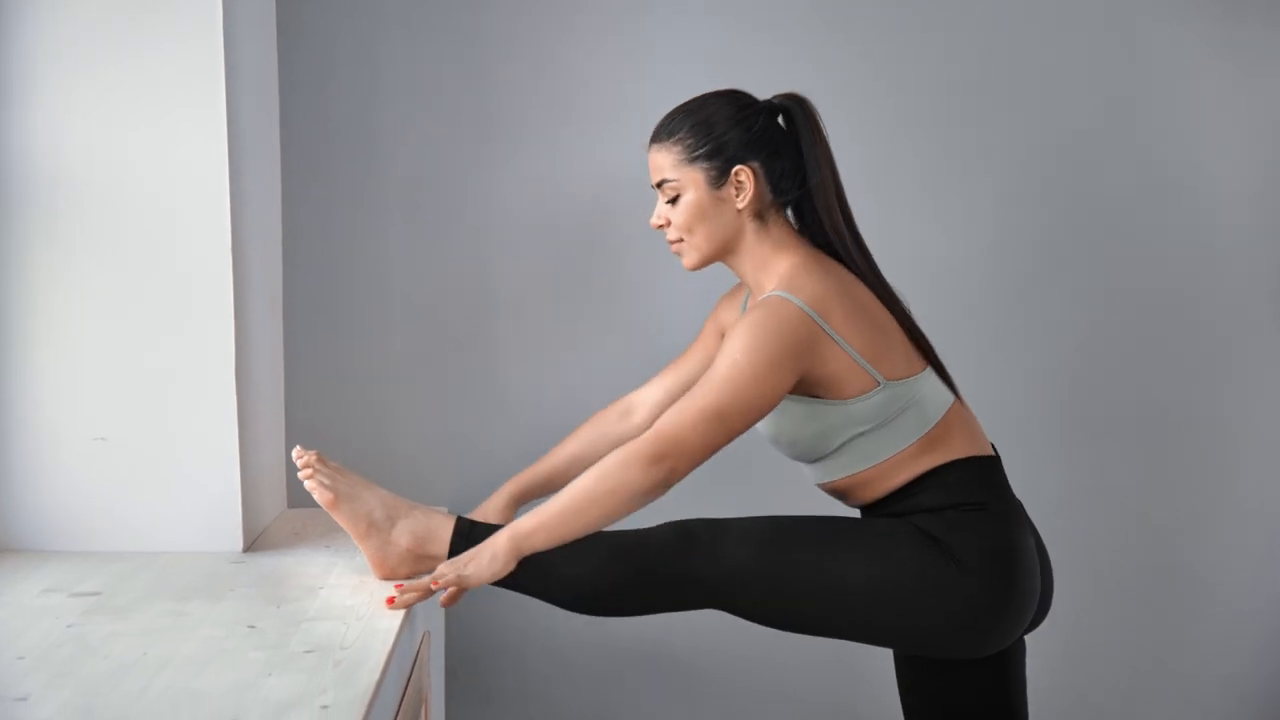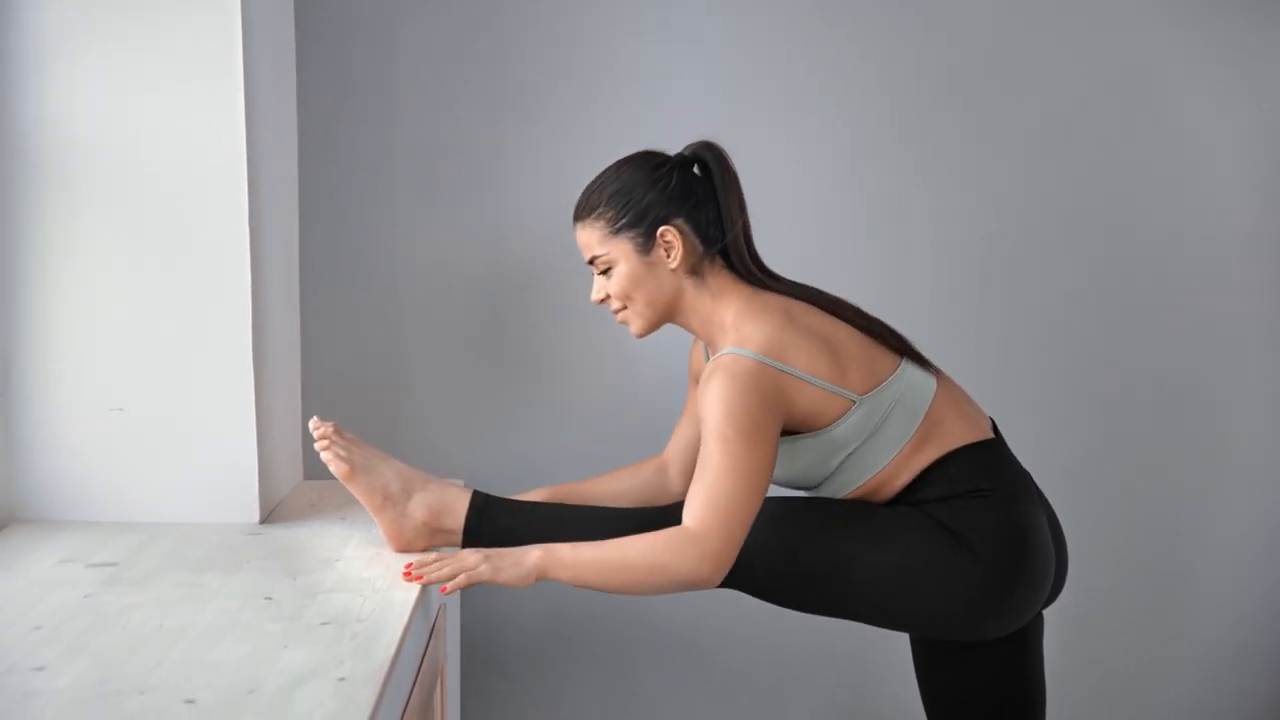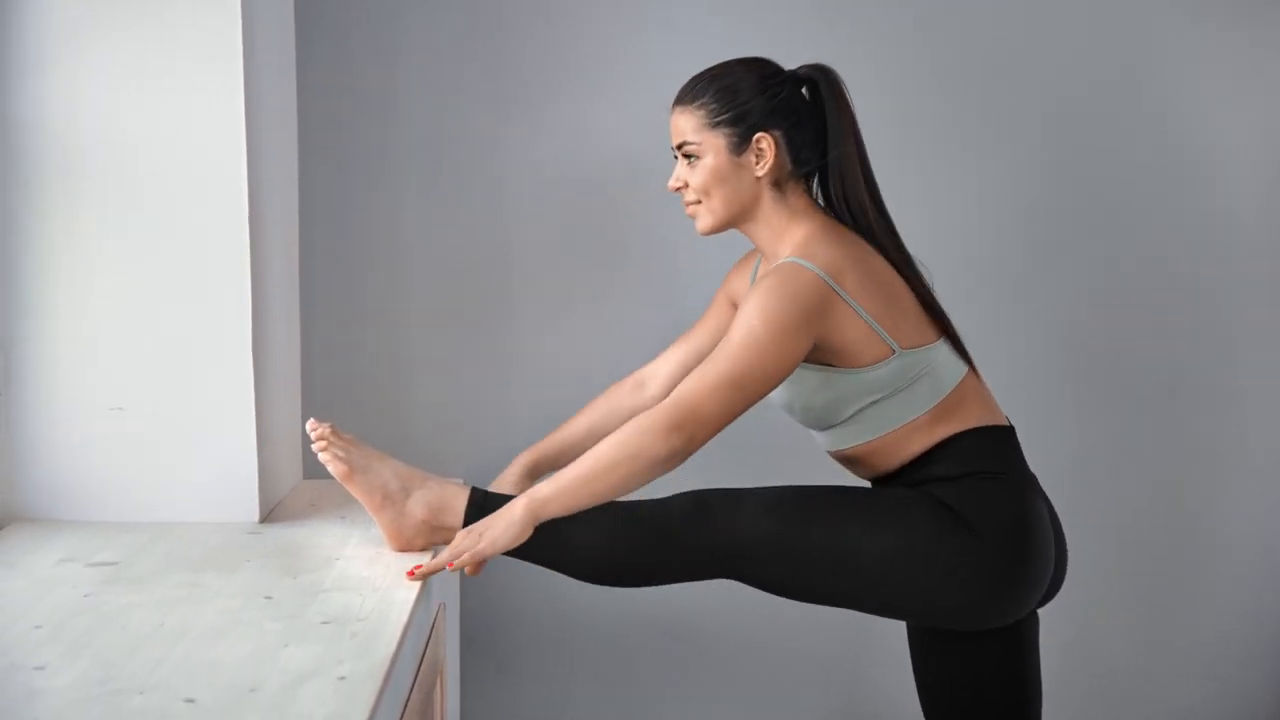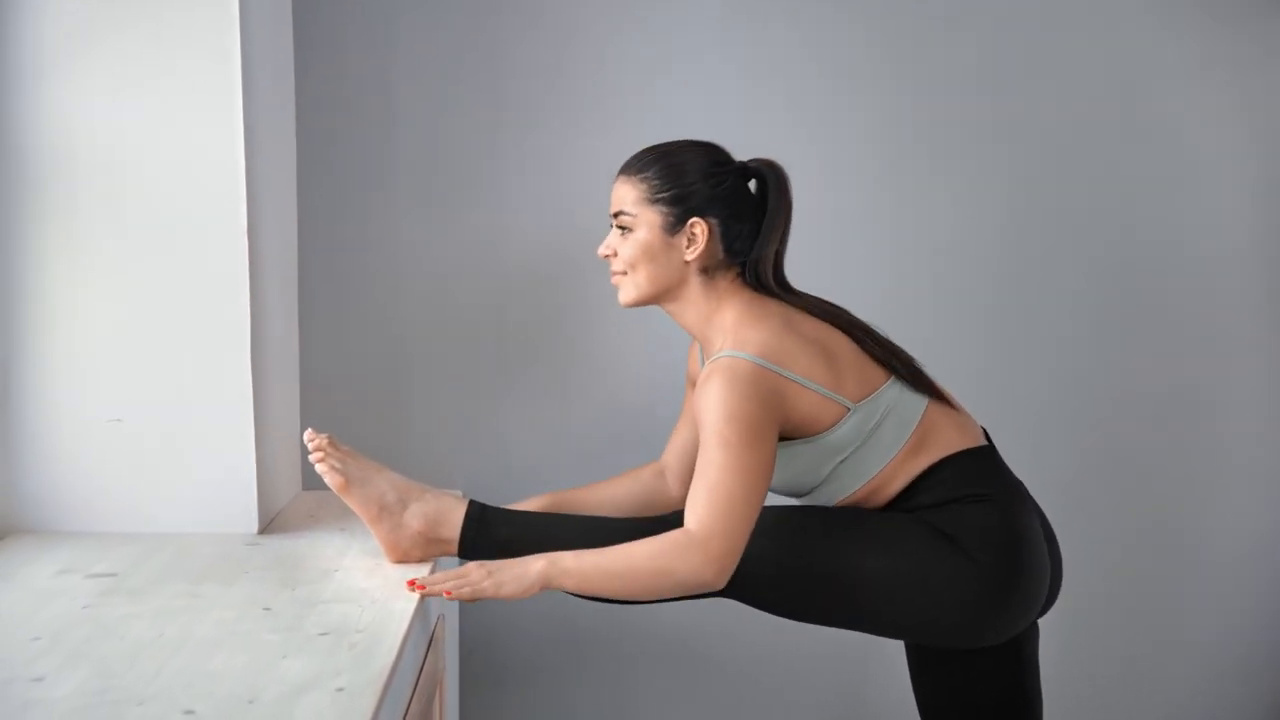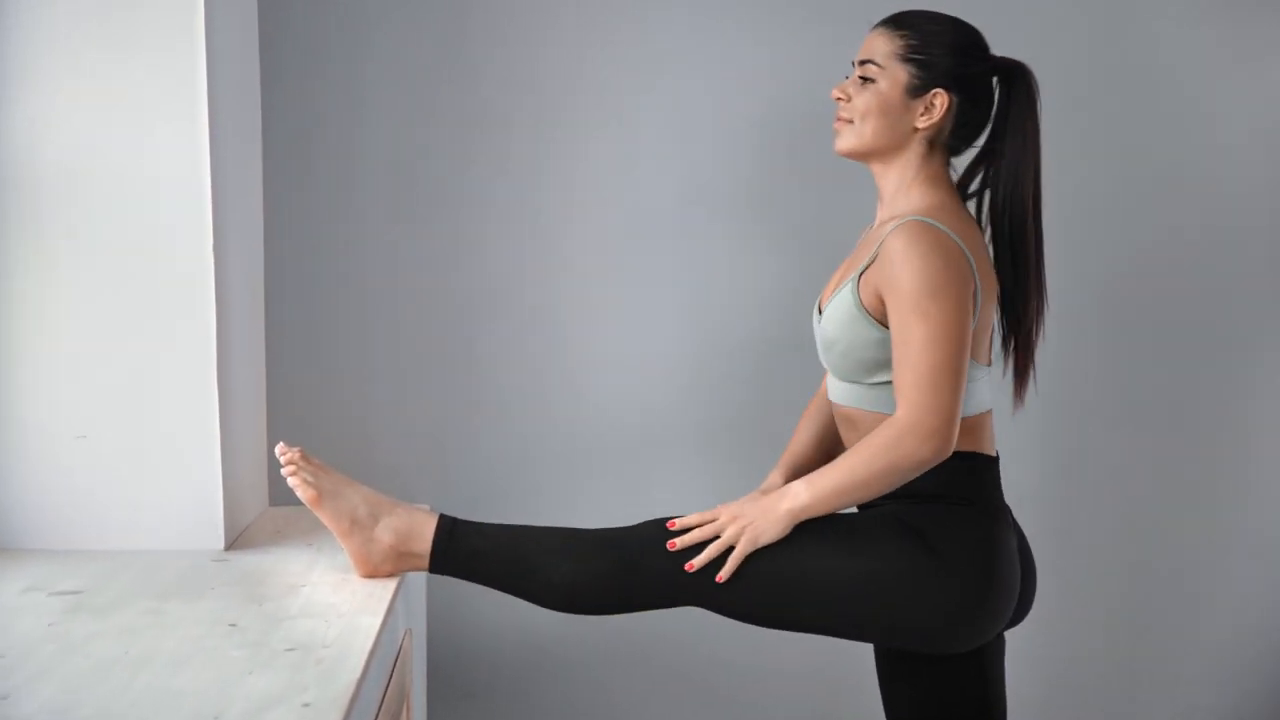
dt=1s
person 1, frame 1
left shoulder: (786, 313)
right shoulder: (759, 297)
left elbow: (655, 461)
right elbow: (638, 413)
left wrist: (504, 549)
right wrist: (509, 496)
left hip: (961, 560)
right hip: (964, 561)
left knee: (701, 561)
left ankle: (426, 540)
person 1, frame 2
left shoulder: (745, 364)
right shoulder: (731, 331)
left elbow: (702, 554)
right elbow: (674, 476)
left wrist: (532, 559)
right wrist: (532, 506)
left hip: (974, 547)
right hip: (988, 544)
left knee: (727, 539)
person 1, frame 3
left shoulder: (801, 279)
right shoulder: (767, 268)
left elbow: (675, 429)
right elbow: (653, 387)
left wrist: (526, 512)
right wrist: (527, 467)
left hip: (974, 530)
right hip: (973, 532)
left knee: (720, 532)
left ankle: (443, 513)
person 1, frame 4
left shoulder: (743, 367)
right shoulder: (725, 333)
left elbow: (705, 559)
right elbow: (672, 480)
left wrist: (535, 568)
right wrist: (531, 515)
left hip: (970, 555)
right hip: (986, 555)
left knee: (713, 547)
left ankle: (445, 525)
person 1, frame 5
left shoulder: (921, 240)
right shoulder: (902, 226)
left elbow: (924, 432)
right elbow: (845, 388)
left wrist: (784, 508)
right wrist: (777, 484)
left hip: (939, 552)
right hip: (949, 555)
left knee: (680, 556)
left ankle: (412, 539)
